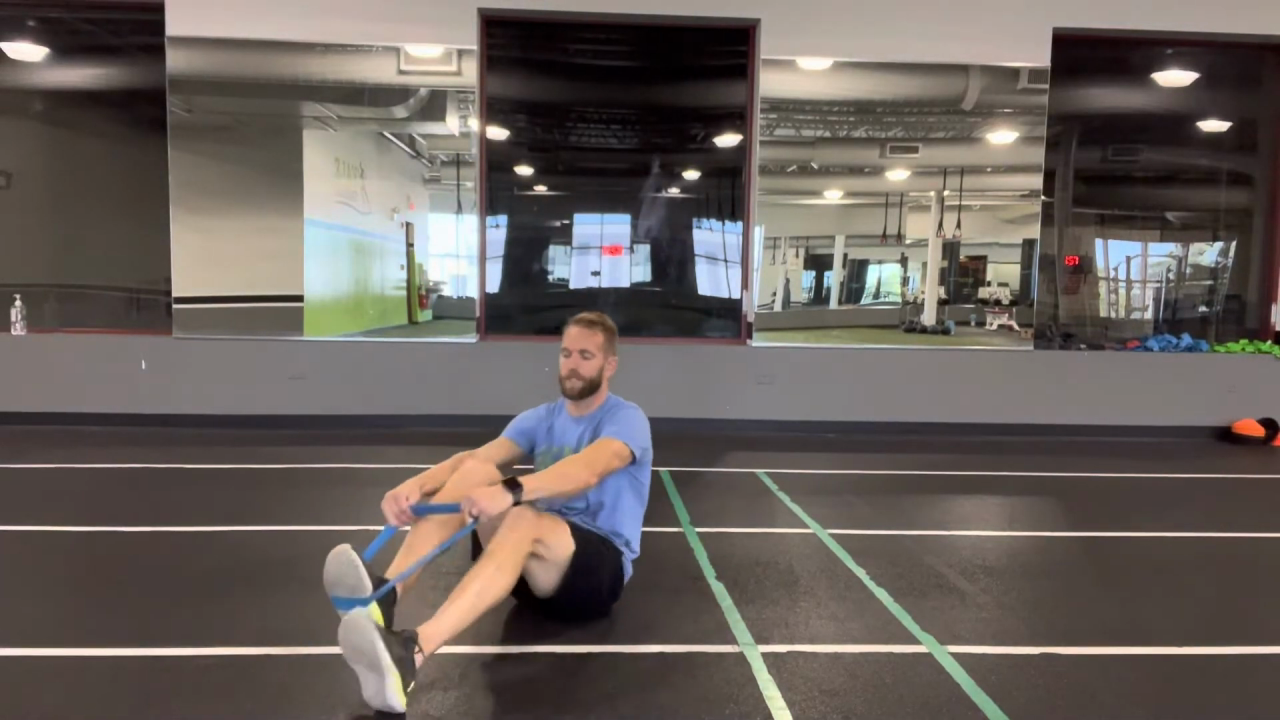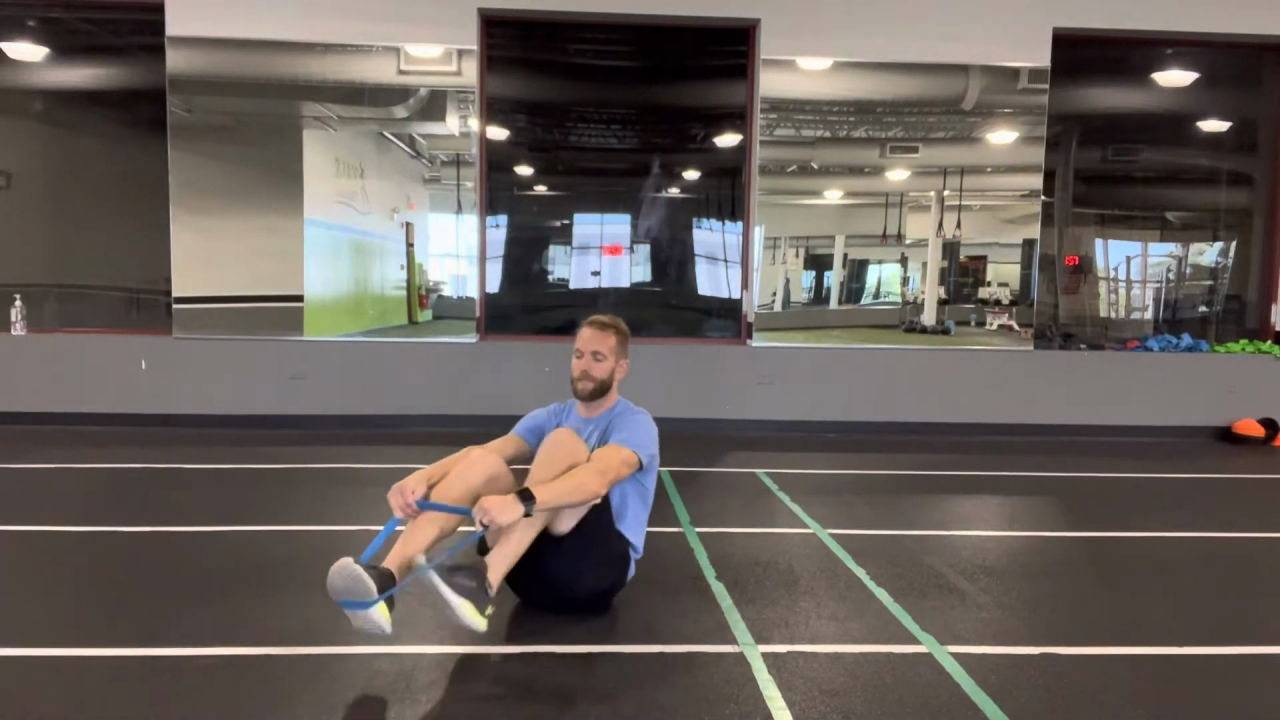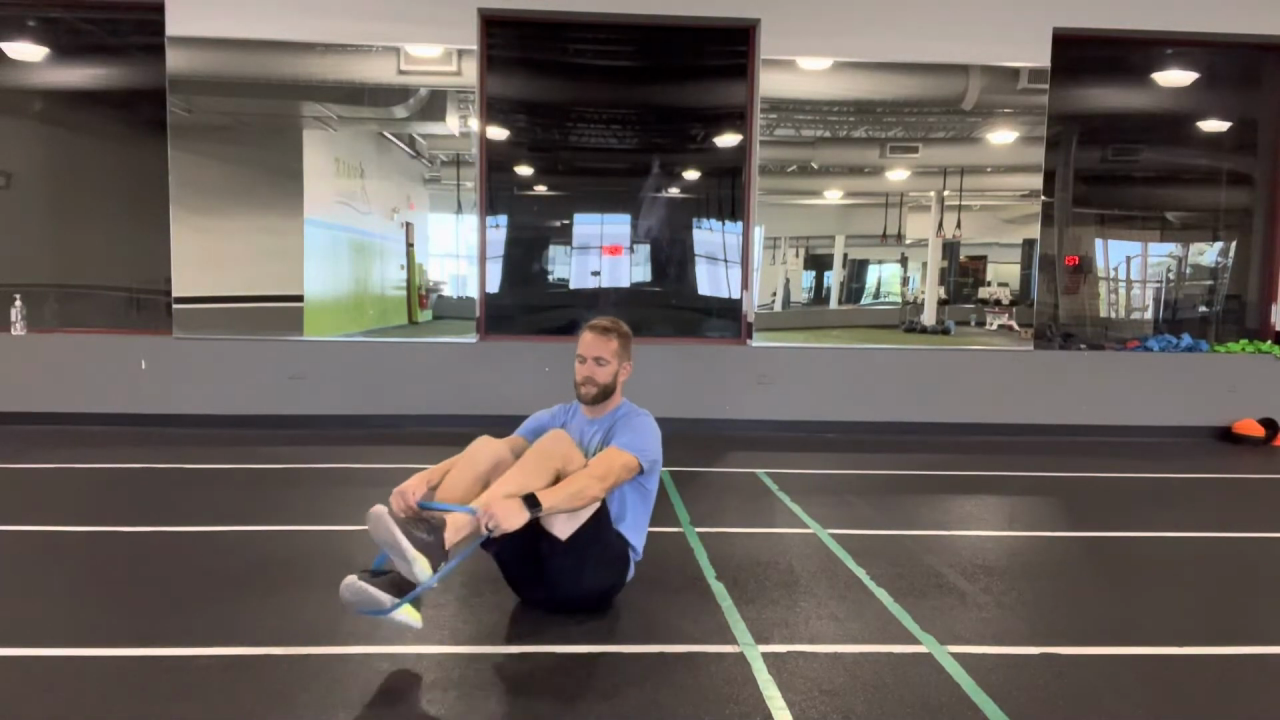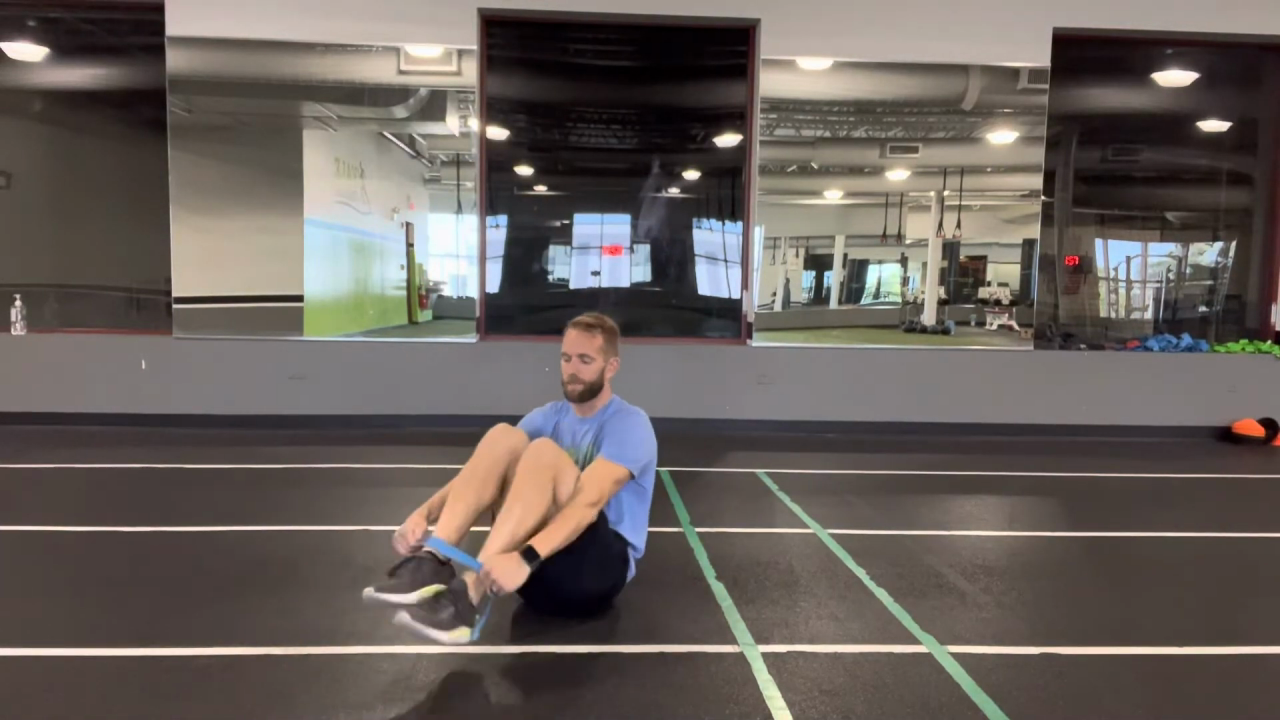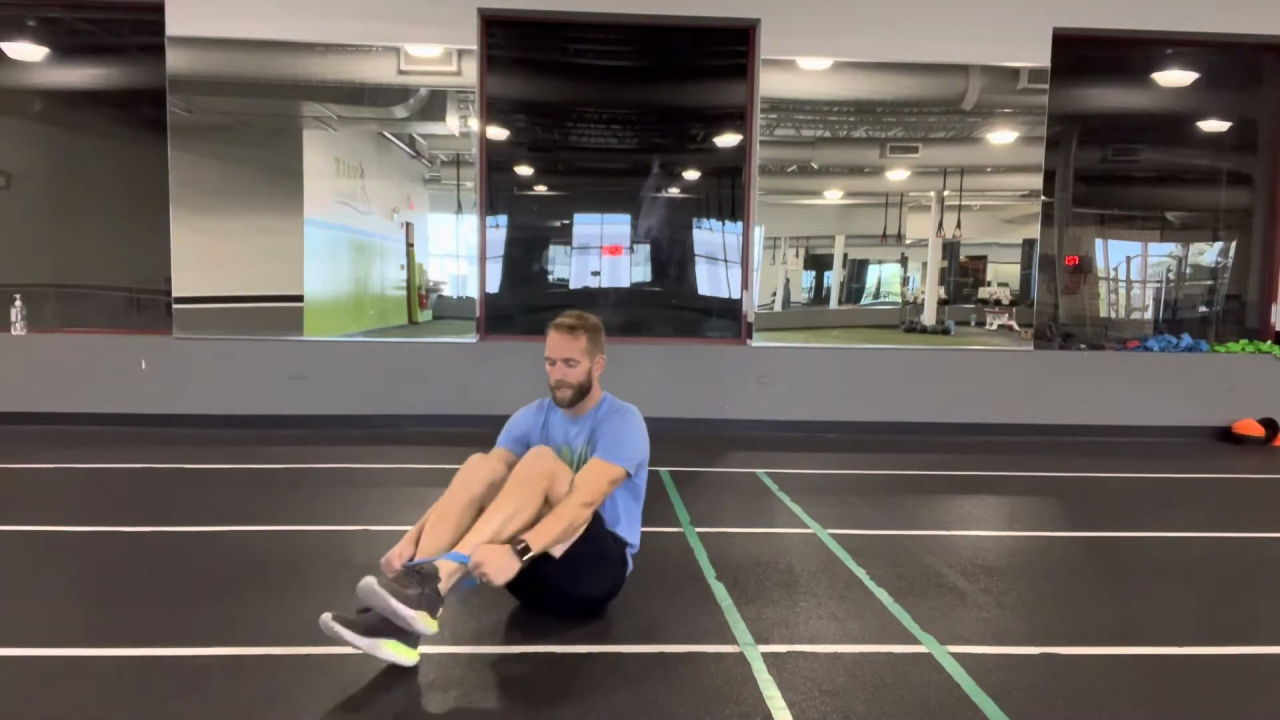
dt=0.3s
person 1, frame 1
left shoulder: (627, 419)
right shoulder: (541, 419)
left elbow: (586, 471)
right elbow: (478, 455)
left wrist: (510, 492)
right wrist: (417, 484)
left hip: (599, 569)
right hip: (531, 569)
left knee: (524, 522)
right knee: (474, 472)
left ankle: (408, 655)
right ankle: (385, 594)
person 1, frame 2
left shoulder: (635, 424)
right shoulder: (549, 417)
left elbow: (598, 479)
right elbow: (490, 452)
left wrist: (520, 501)
right wrist: (422, 477)
left hip: (598, 563)
right hip: (537, 559)
left knee: (564, 439)
right knee: (481, 462)
left ankle: (482, 584)
right ankle: (384, 581)
person 1, frame 3
left shoulder: (638, 427)
right shoulder: (553, 419)
left elbow: (597, 482)
right elbow: (480, 458)
left wrist: (526, 505)
right wrist: (425, 479)
left hip: (596, 568)
right hip: (535, 562)
left knee: (556, 444)
right knee: (487, 449)
left ankle: (438, 544)
right ankle: (400, 582)
person 1, frame 4
left shoulder: (630, 425)
right shoulder: (546, 418)
left elbow: (588, 503)
right elbow: (484, 472)
left wrist: (525, 558)
right wrist: (423, 513)
left hip: (598, 569)
right hip: (538, 564)
left knee: (545, 451)
right knee: (505, 437)
left ankle: (466, 593)
right ankle: (431, 563)
person 1, frame 5
left shoulder: (622, 422)
right shoulder: (532, 417)
left elbow: (584, 503)
right elbow: (466, 487)
left wrist: (518, 553)
right wrist: (413, 538)
left hip: (596, 566)
right hip: (538, 564)
left knee: (540, 458)
right knee: (480, 467)
left ankle: (432, 587)
